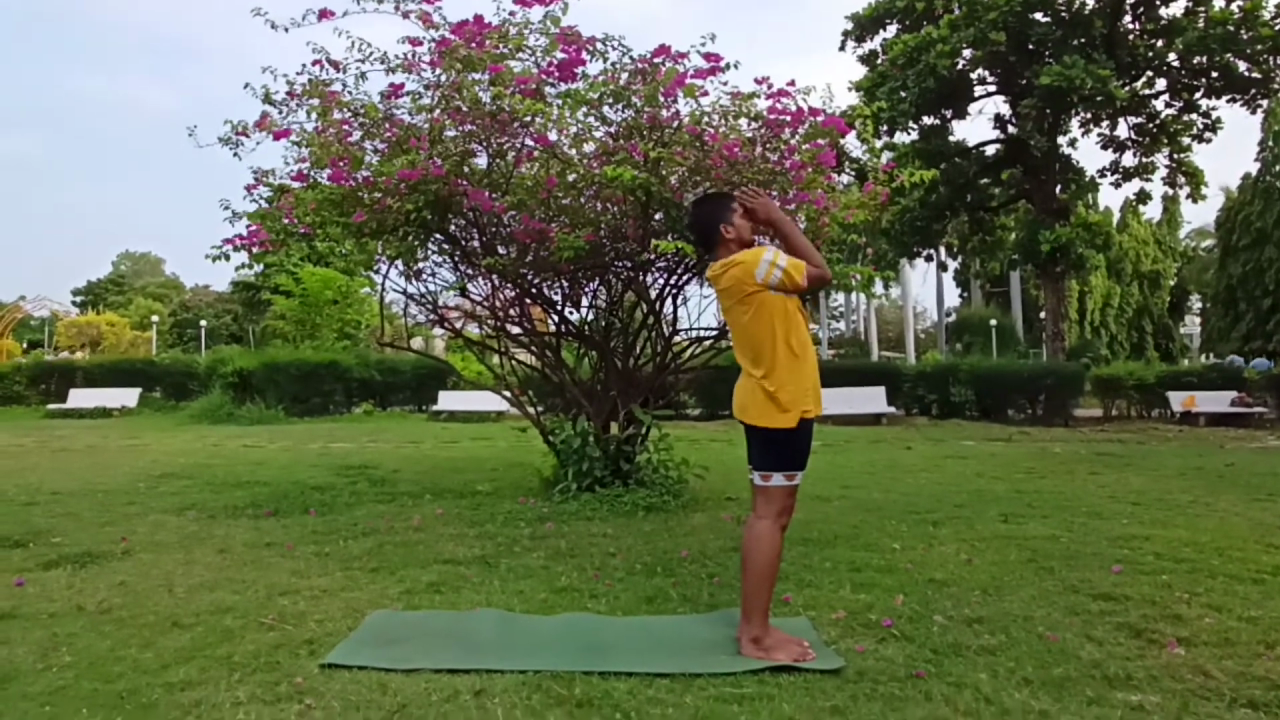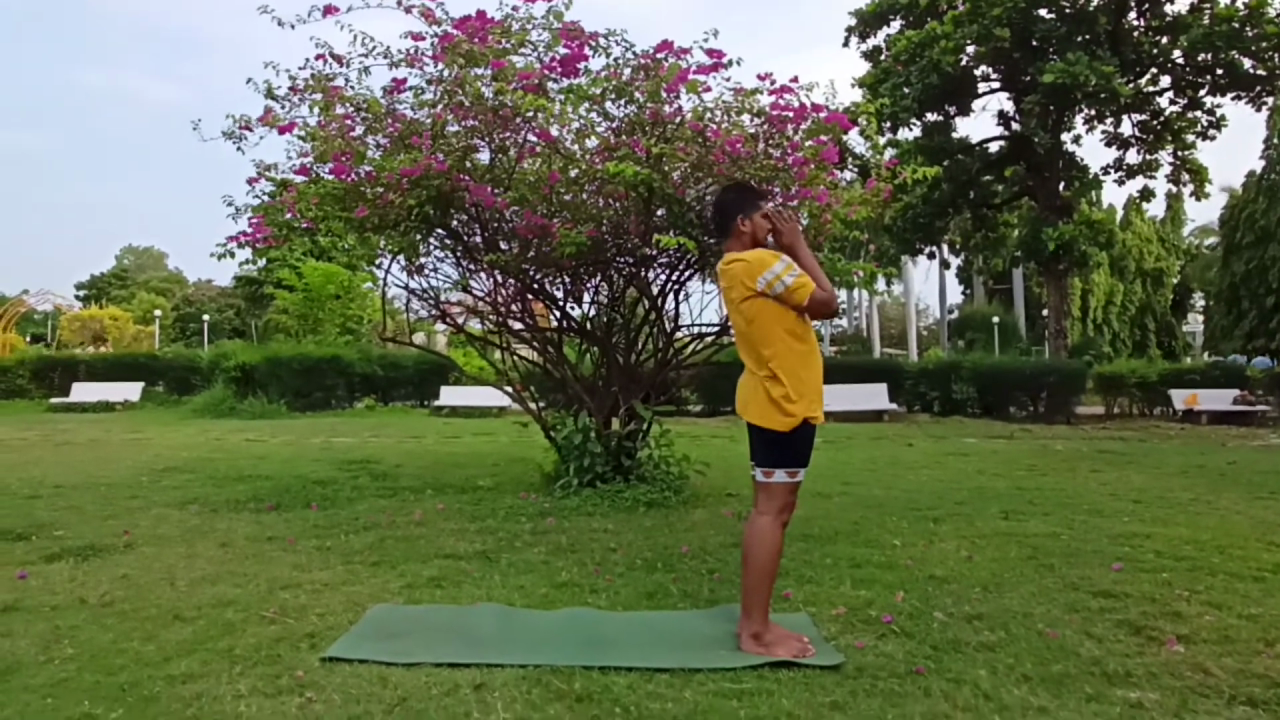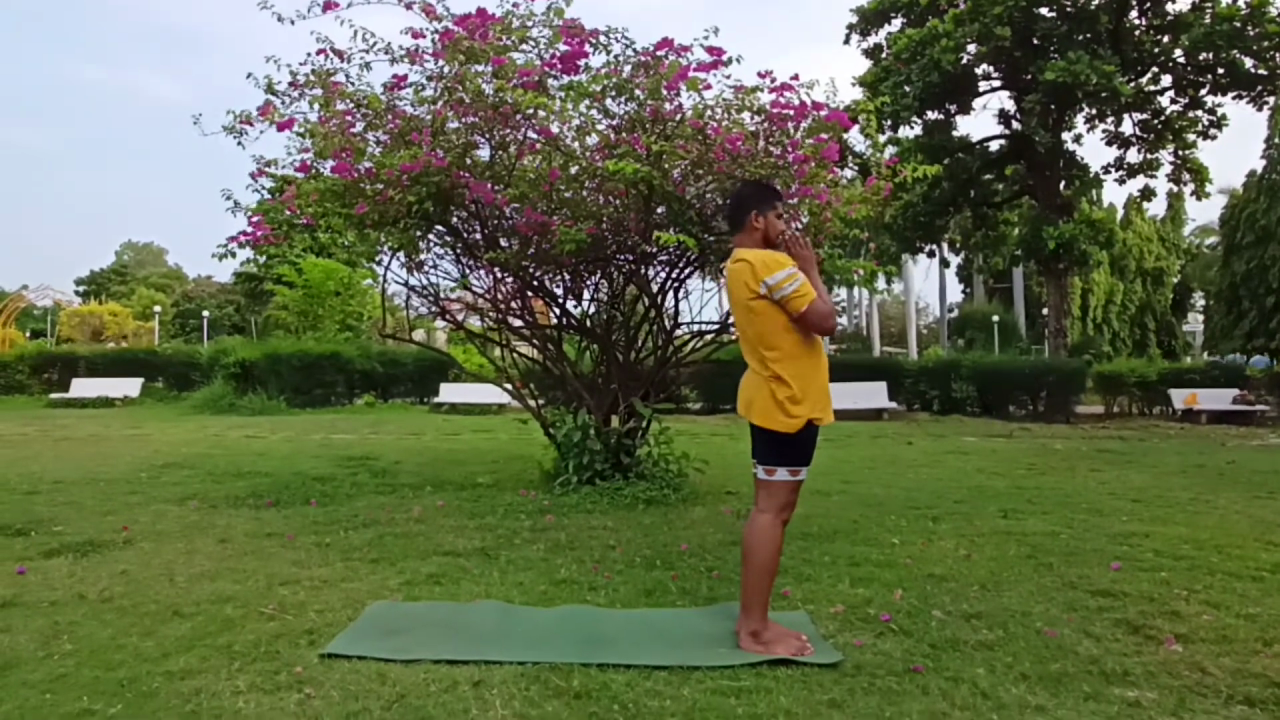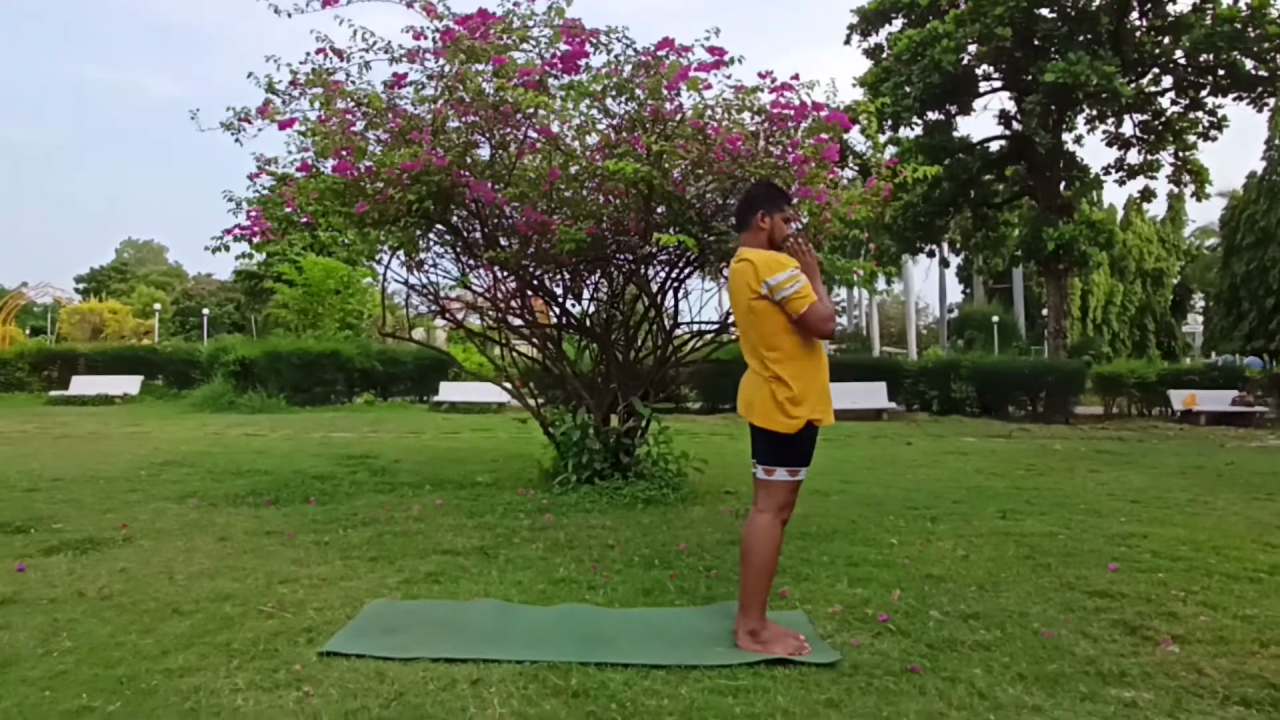
dt=0.4s
person 1, frame 1
left shoulder: (731, 271)
right shoulder: (753, 263)
left elbow: (798, 271)
right elbow: (820, 273)
left wrist: (769, 224)
right wrist: (777, 218)
left hip: (770, 400)
right hip: (780, 404)
left knee: (771, 514)
right knee: (770, 514)
left ankle: (755, 626)
right ankle: (755, 636)
person 1, frame 2
left shoulder: (735, 268)
right shoulder: (762, 263)
left elbow: (800, 301)
right elbow: (827, 304)
left wrist: (789, 251)
right wrist: (798, 248)
left hip: (772, 397)
right hip: (784, 402)
left knee: (772, 511)
right knee: (772, 511)
left ankle: (755, 622)
right ankle: (756, 631)
person 1, frame 3
left shoulder: (741, 265)
right shoulder: (770, 264)
left elbow: (793, 316)
right elbow: (825, 321)
left wrist: (799, 269)
right wrist: (810, 270)
left hip: (774, 397)
right hip: (786, 401)
left knee: (771, 509)
right knee: (773, 510)
left ankle: (754, 620)
right ankle: (755, 629)
person 1, frame 4
left shoulder: (744, 266)
right shoulder: (774, 265)
right elbow: (823, 325)
left wrist: (801, 272)
right wrist: (813, 274)
left hip: (774, 398)
right hip: (787, 402)
left knee: (770, 509)
right knee: (772, 510)
left ankle: (752, 620)
right ankle: (753, 629)
